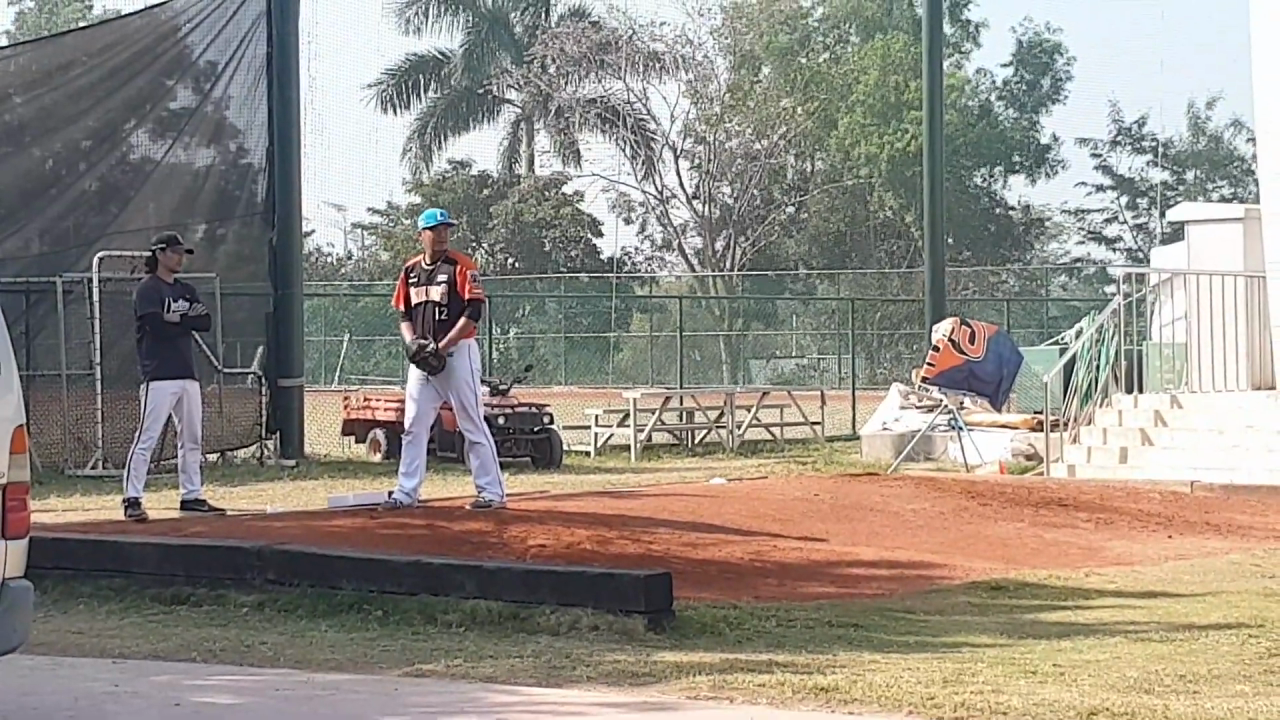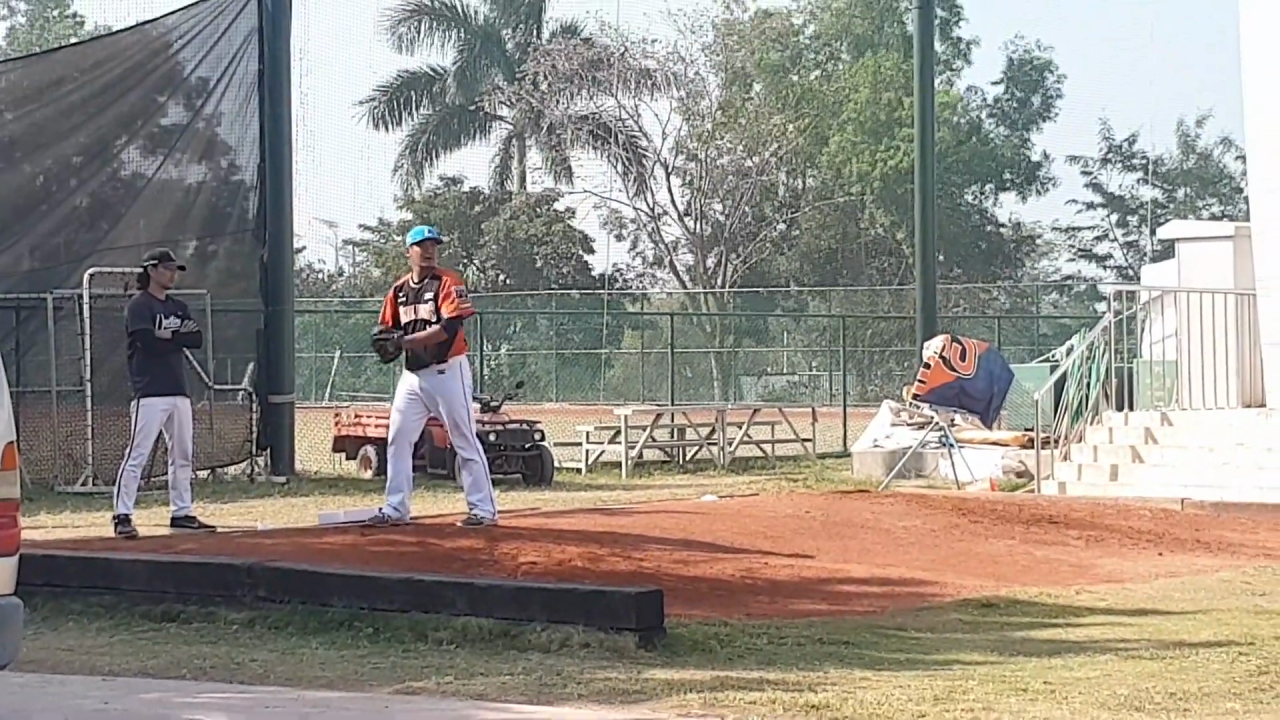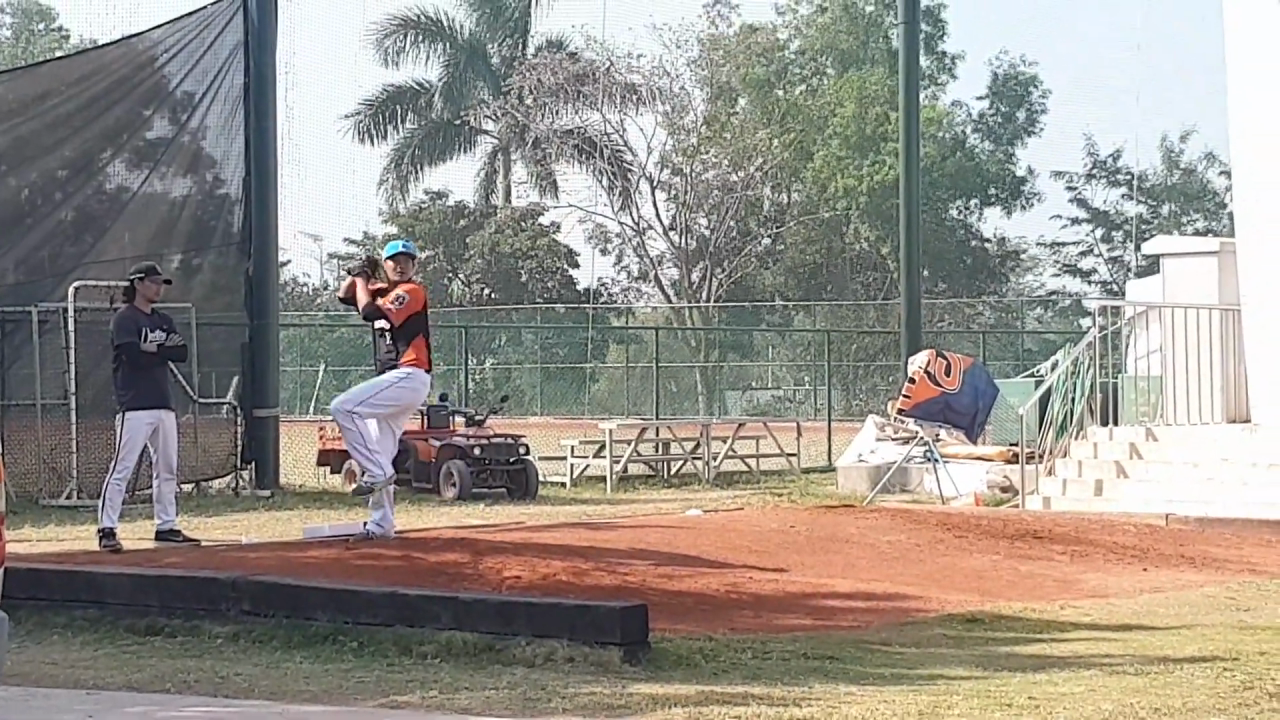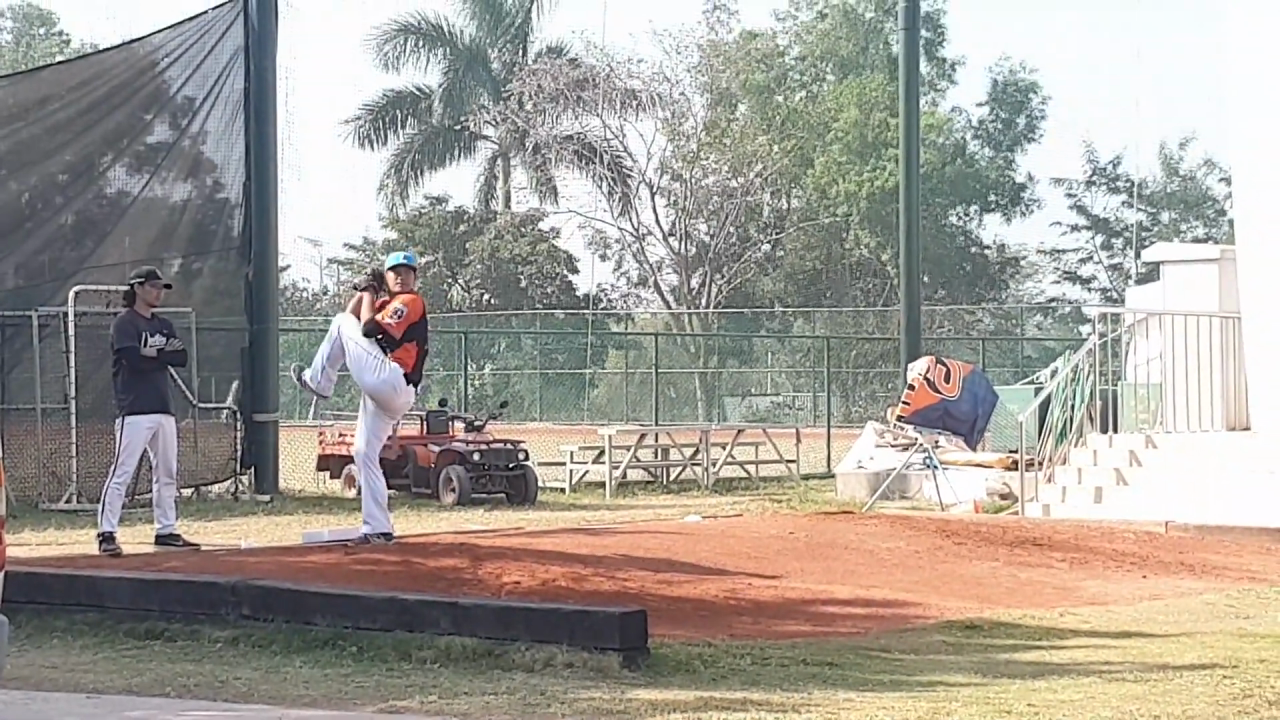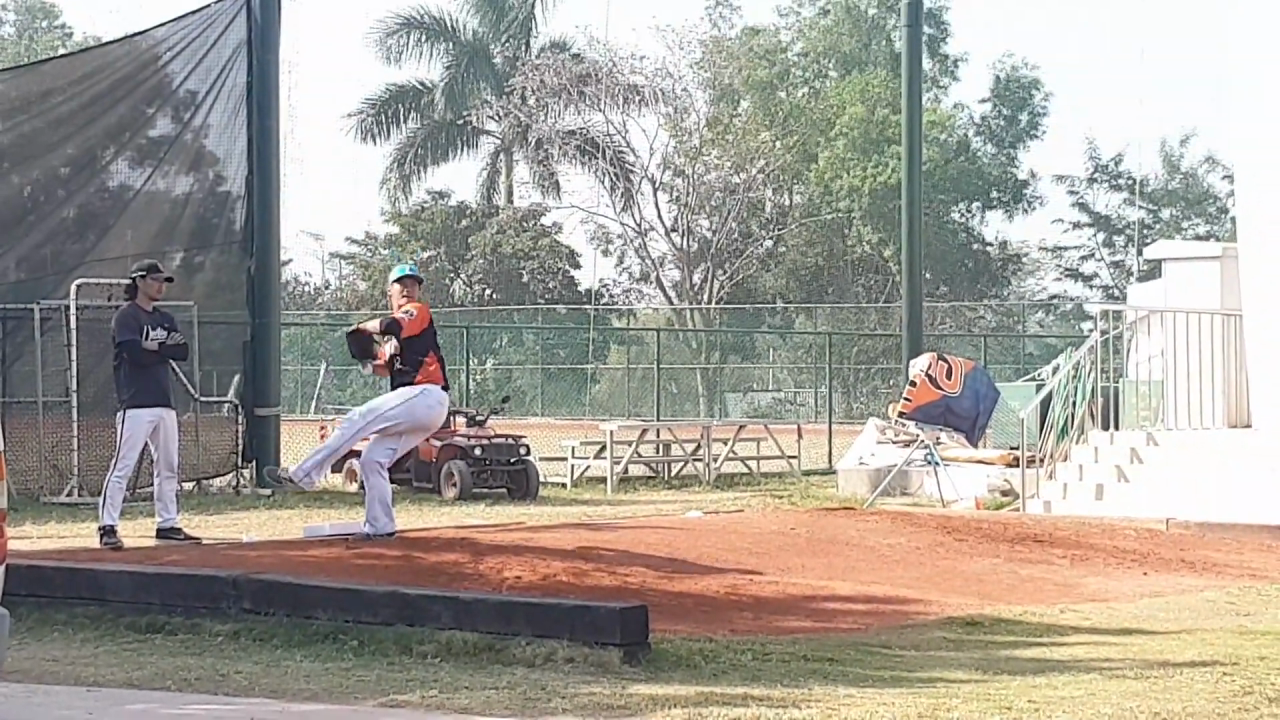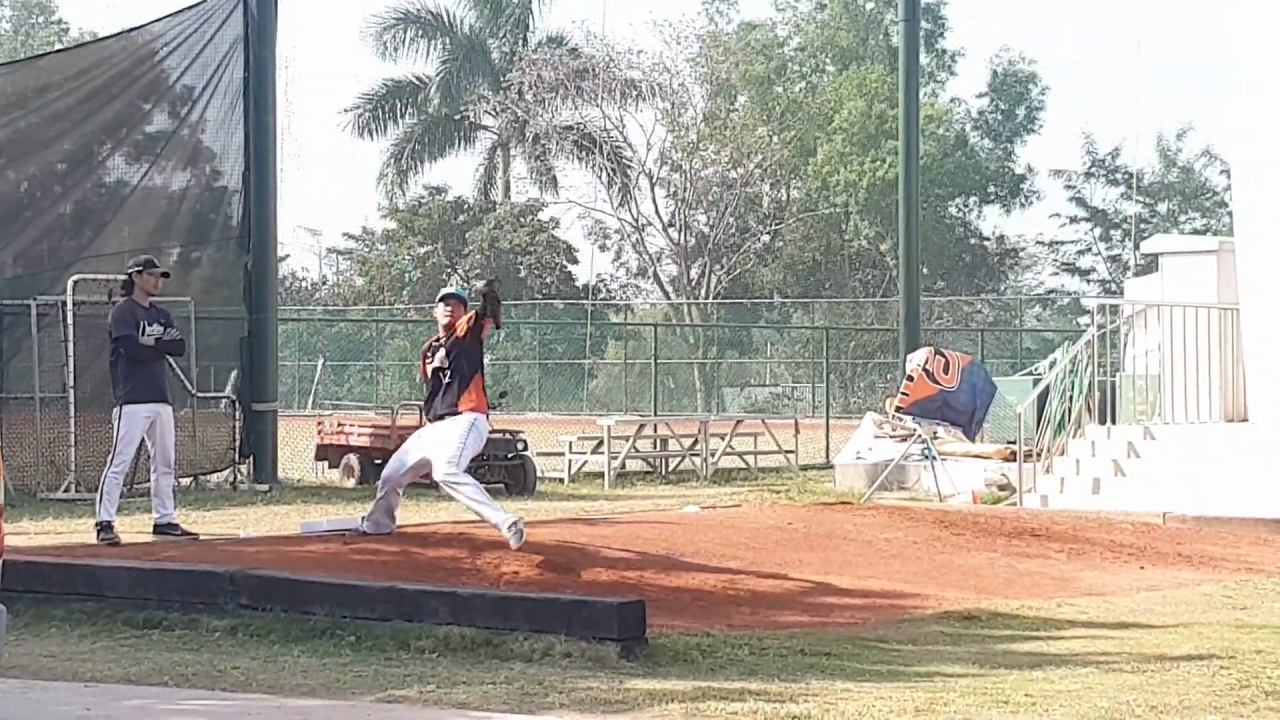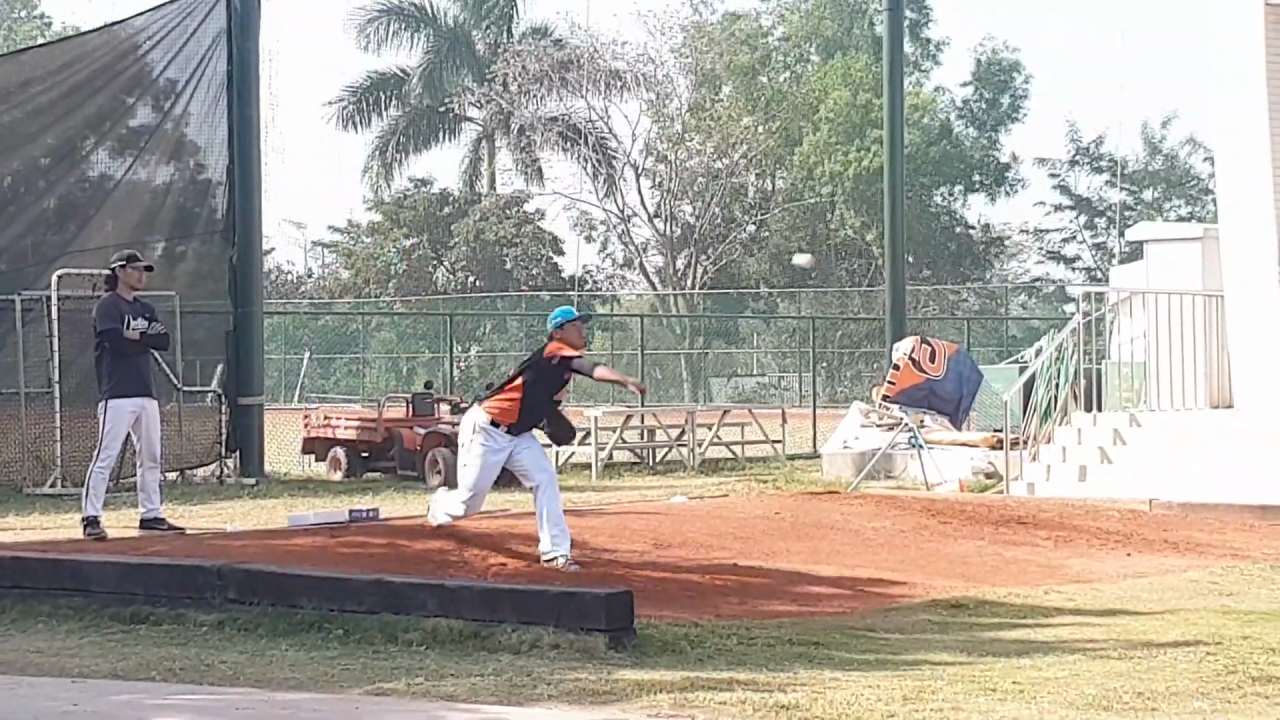
dt=0.3s
person 1, frame 1
left shoulder: (187, 290)
right shoulder: (147, 289)
left elbow: (205, 322)
right elbow: (158, 326)
left wrist: (178, 319)
right wrist: (188, 320)
left hip: (188, 375)
right hip: (159, 376)
left knee: (192, 439)
right knee: (147, 439)
left ankle: (192, 497)
right ankle: (132, 499)
person 1, frame 2
left shoulder: (179, 307)
right shoulder: (138, 305)
left elbow: (197, 339)
right elbow: (149, 343)
left wrist: (169, 335)
right wrist: (180, 337)
left hip: (179, 391)
right hip: (150, 393)
left knee: (183, 456)
right knee: (137, 455)
left ankle: (182, 513)
right ankle: (122, 516)
person 1, frame 3
left shoulder: (164, 320)
right shoulder: (124, 318)
left elbow: (182, 353)
right elbow: (134, 356)
left wrist: (154, 349)
right wrist: (165, 350)
left hip: (164, 405)
right hip: (135, 407)
left knee: (167, 469)
right knee: (122, 469)
left ankle: (166, 527)
right ankle: (107, 529)
person 1, frame 4
left shoulder: (164, 325)
right shoulder: (124, 323)
left elbow: (182, 358)
right elbow: (134, 361)
left wrist: (154, 353)
right wrist: (165, 356)
left hip: (163, 409)
right hip: (135, 411)
left knee: (167, 473)
right knee: (122, 473)
left ankle: (166, 531)
right ankle: (107, 534)
person 1, frame 5
left shoulder: (166, 319)
right shoulder: (126, 316)
left elbow: (183, 352)
right elbow: (135, 354)
left wrist: (155, 347)
right wrist: (167, 348)
left hip: (165, 403)
right hip: (136, 404)
left knee: (168, 467)
right knee: (123, 466)
left ankle: (167, 525)
right ankle: (107, 527)
person 1, frame 6
left shoulder: (162, 315)
right shoulder: (122, 311)
left elbow: (180, 347)
right elbow: (132, 349)
left wrist: (152, 342)
right wrist: (163, 344)
left hip: (161, 398)
right hip: (132, 400)
left knee: (165, 463)
right knee: (120, 462)
left ankle: (164, 521)
right ankle: (105, 523)
person 1, frame 7
left shoulder: (146, 309)
right shoulder: (107, 306)
left elbow: (164, 341)
right elbow: (117, 343)
left wrist: (136, 336)
right wrist: (147, 338)
left hip: (146, 392)
right hip: (117, 394)
left knee: (151, 457)
right knee: (105, 457)
left ankle: (151, 515)
right ankle: (91, 518)
person 2, frame 1
left shoulder: (462, 266)
right shoulder: (410, 270)
left elbow: (473, 313)
right elbow: (404, 314)
left wrist: (441, 347)
right wrist: (412, 342)
left hip: (458, 354)
right hip: (423, 359)
left knee: (472, 424)
right knee: (414, 426)
left ankle: (492, 492)
right ankle: (405, 492)
person 2, frame 2
left shoulder: (449, 282)
right shoulder: (399, 289)
left elbow: (451, 327)
right elbow: (388, 329)
left wrist: (408, 341)
left hip: (448, 371)
right hip: (413, 374)
left knee: (464, 440)
right knee: (397, 438)
left ankle: (484, 509)
right ankle: (395, 509)
person 2, frame 3
left shoulder: (411, 292)
right shoulder: (382, 291)
left elbow: (370, 312)
right elbow: (345, 294)
left wrist: (362, 282)
right wrist: (356, 277)
left hip: (407, 379)
right hip: (389, 381)
left knee: (342, 408)
right knee: (378, 451)
left ankle: (376, 473)
right ankle: (380, 524)
person 2, frame 4
left shoulder: (410, 302)
right shoulder: (386, 303)
left elbow: (370, 330)
right elbow: (351, 328)
left wrist: (366, 296)
right wrist: (364, 295)
left hip: (388, 381)
right hip: (391, 393)
left knee: (341, 324)
right knee: (365, 456)
left ankle: (319, 381)
right ankle: (377, 529)
person 2, frame 5
left shoulder: (418, 311)
right shoulder: (388, 335)
left elbow: (390, 325)
right elbow: (389, 368)
left wrist: (362, 327)
right wrist: (376, 367)
left hip: (426, 397)
right hip: (417, 403)
left knee: (355, 423)
right knee: (372, 460)
left ankle: (302, 475)
right ankle: (380, 526)
person 2, frame 6
left shoulder: (468, 331)
right shoulder: (428, 351)
left elbow: (489, 316)
left wrist: (489, 298)
left hip: (466, 423)
right hip: (434, 429)
left knee: (446, 473)
right knee: (392, 474)
left ankle: (508, 524)
right ankle: (378, 524)
person 2, frame 7
left shoulder: (563, 368)
right shoulder: (555, 351)
right elbow: (589, 367)
right wrist: (624, 380)
left hip: (517, 435)
right hip: (484, 430)
left knee: (545, 483)
right knee: (468, 501)
left ankle: (555, 551)
right ankle: (442, 503)
